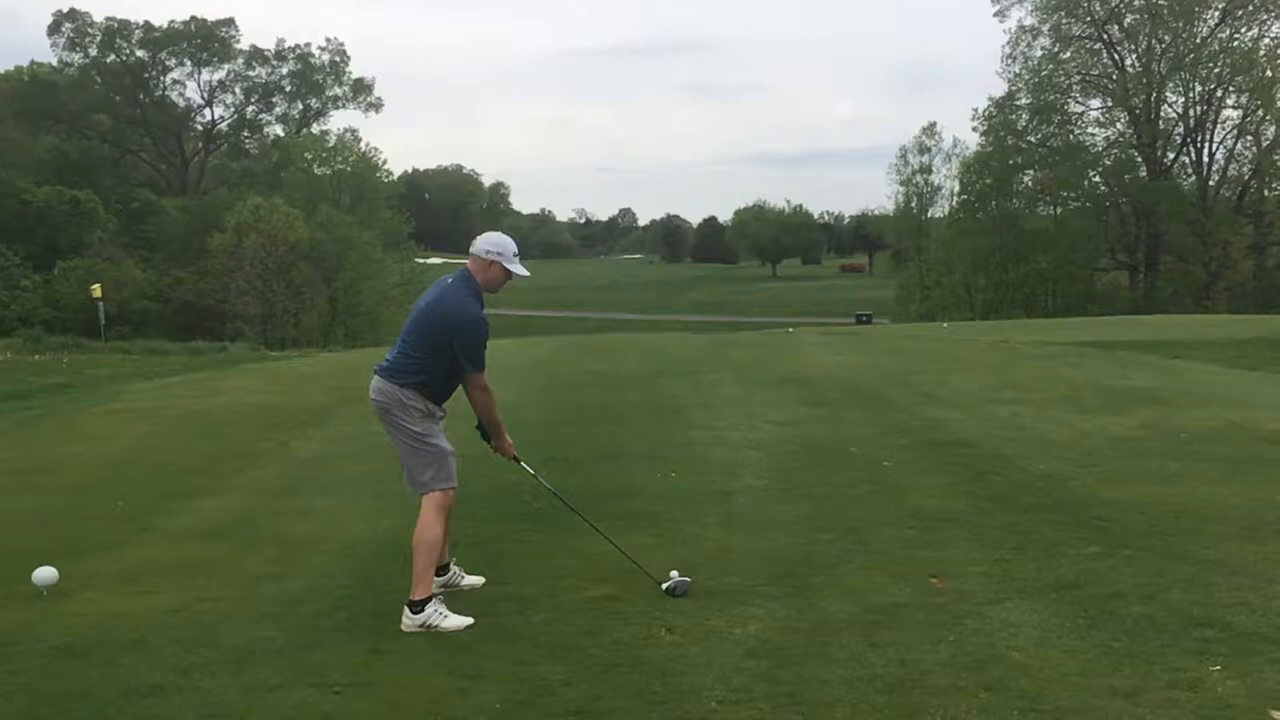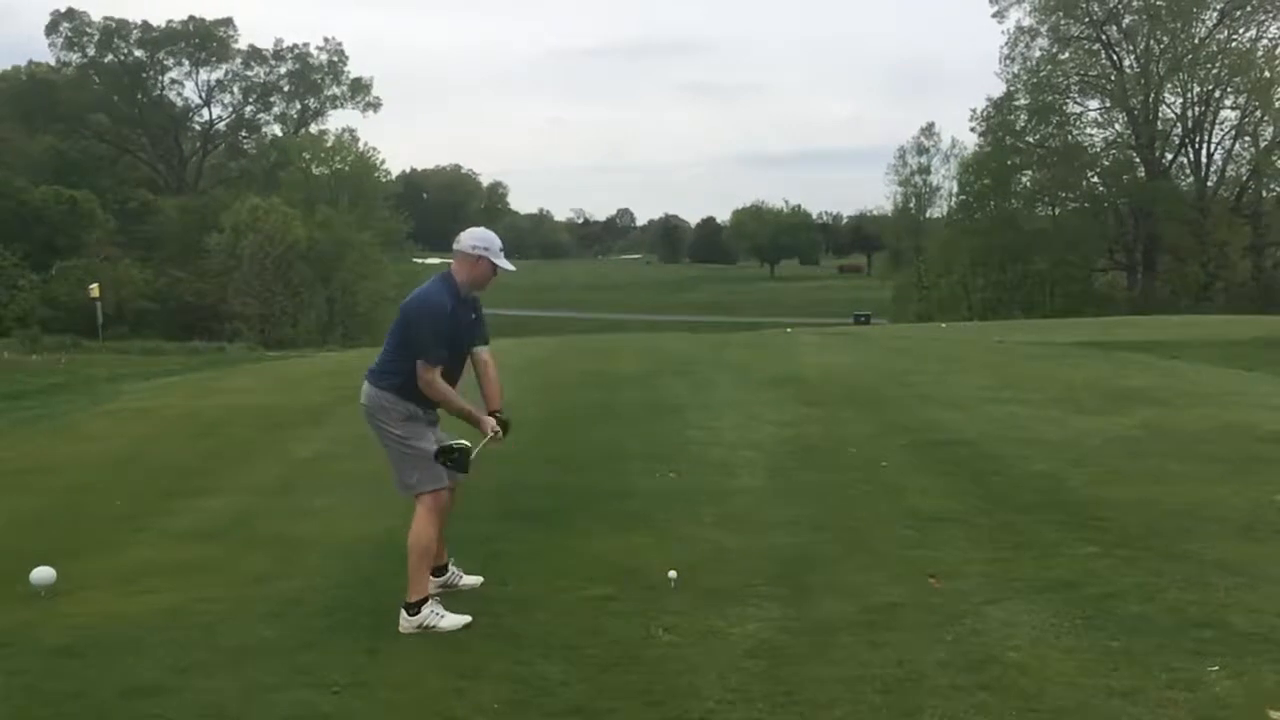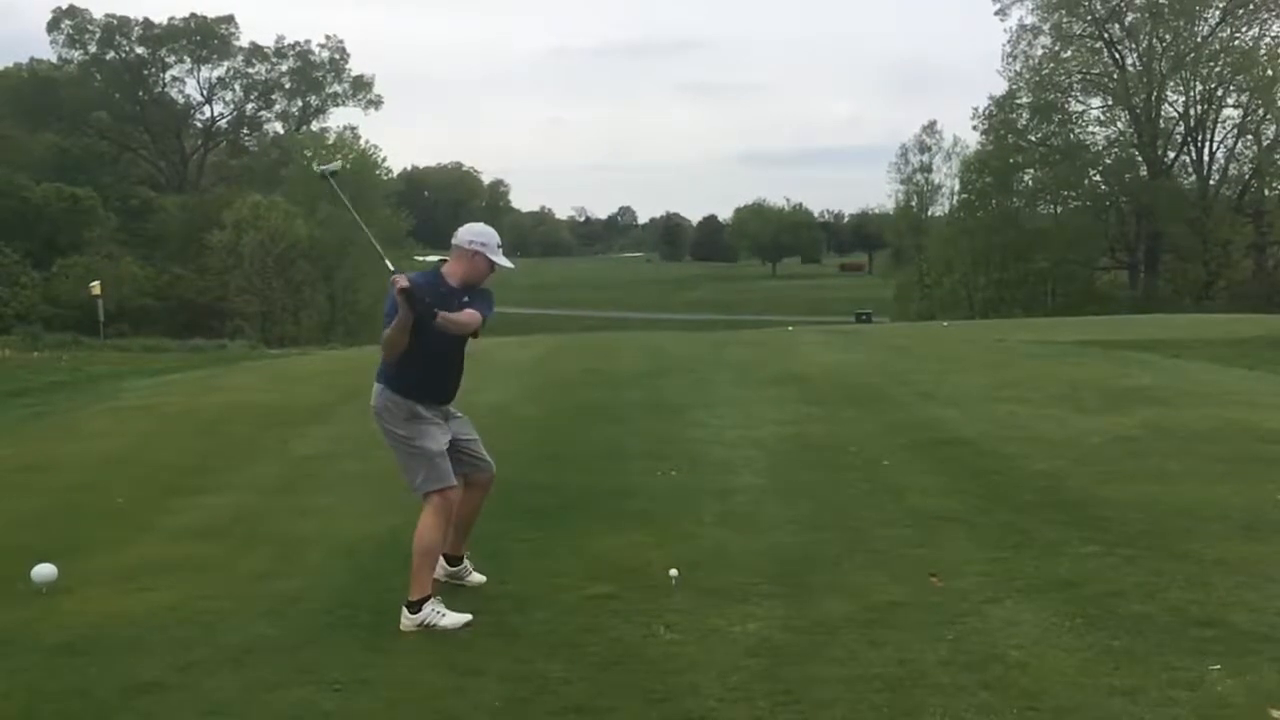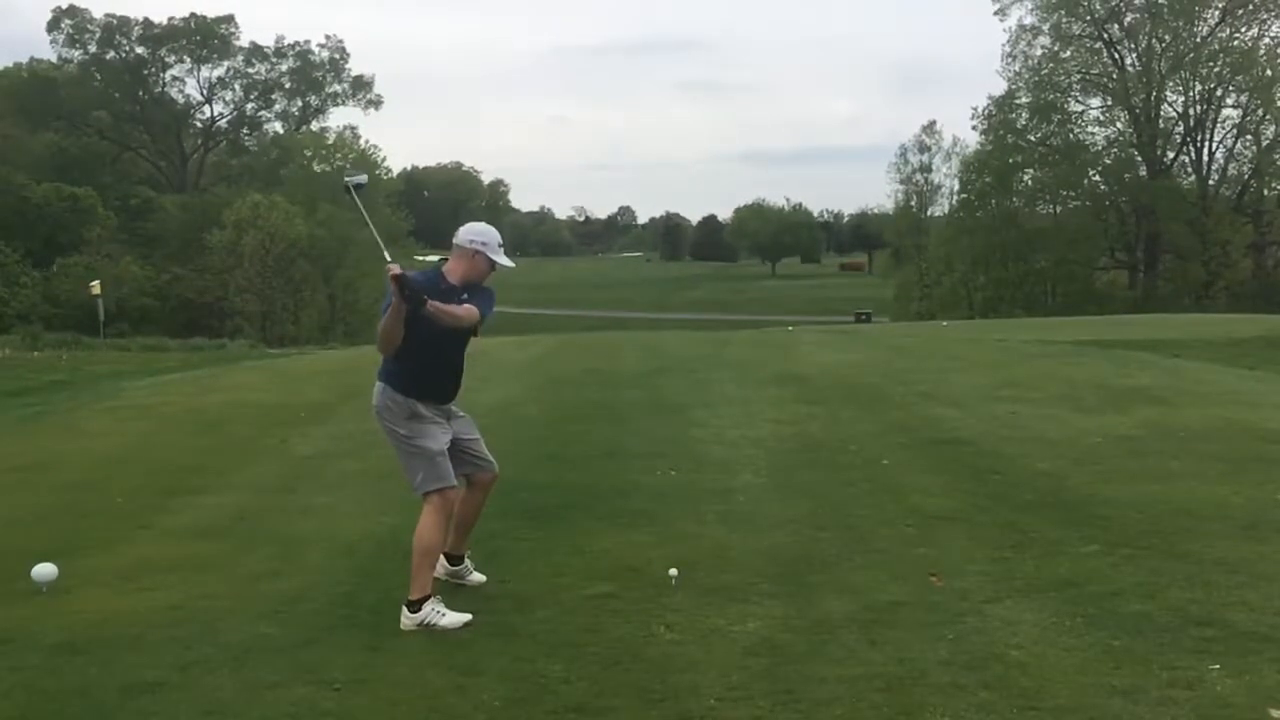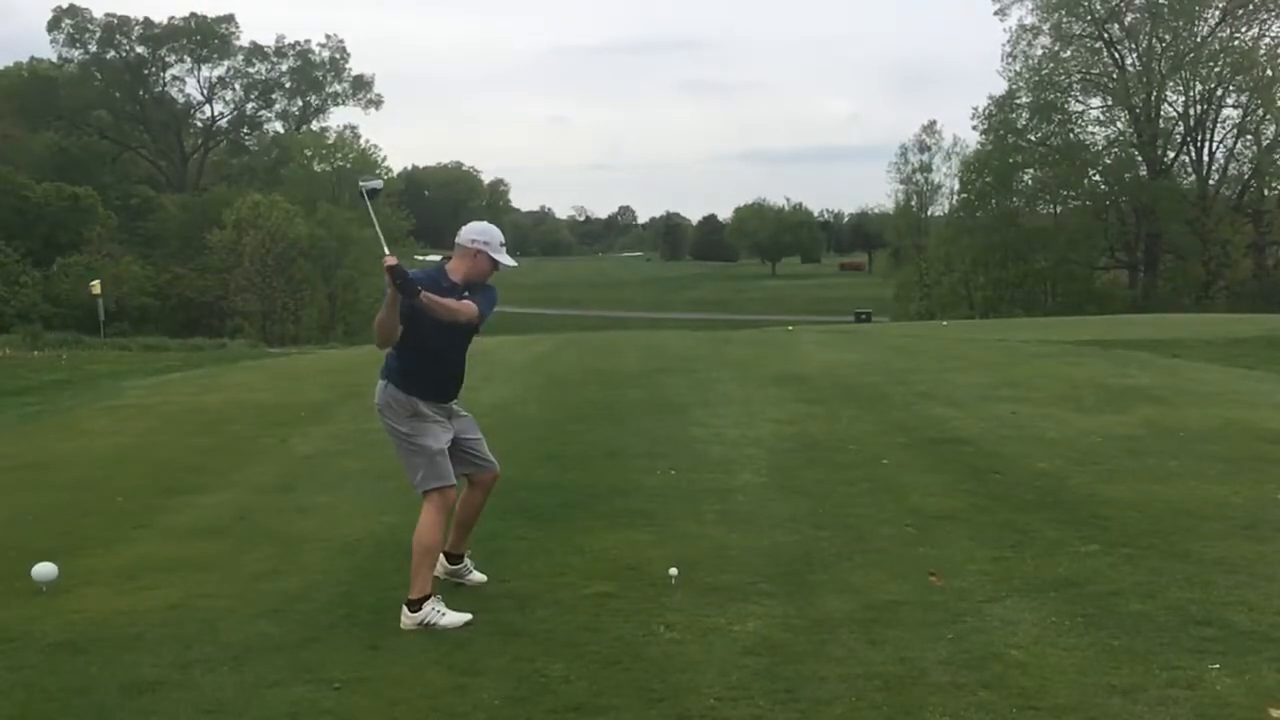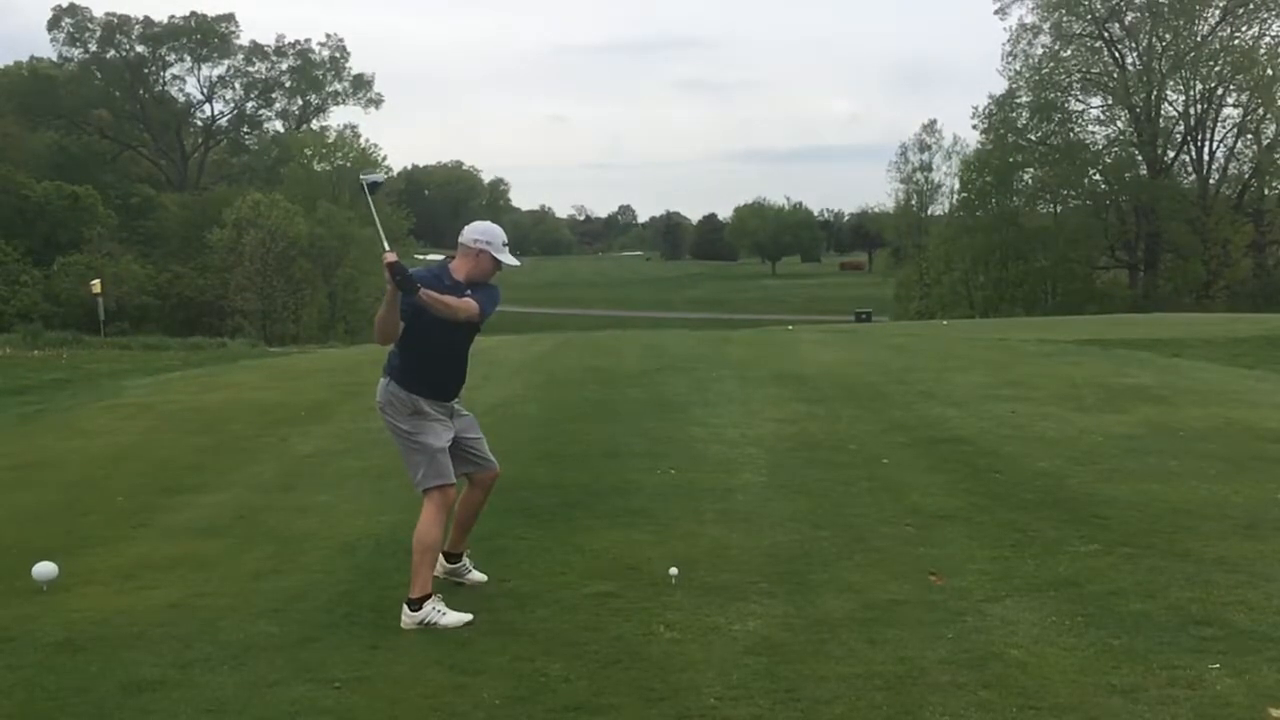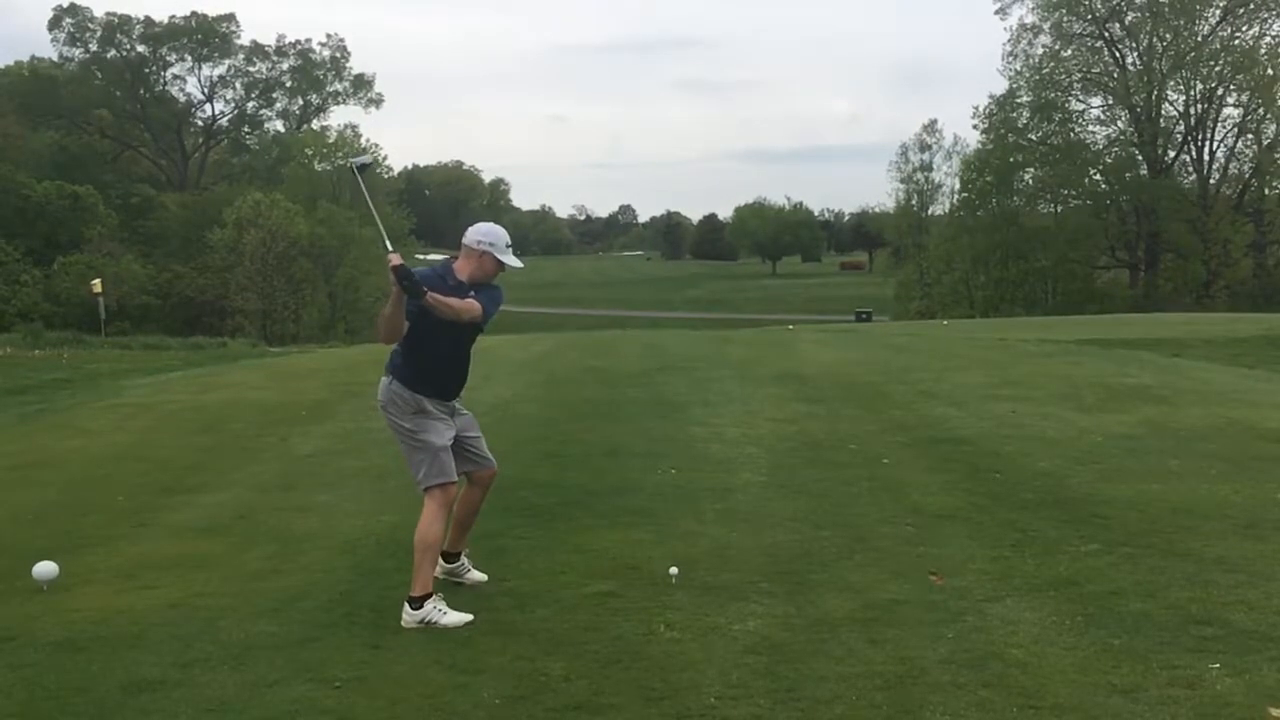
dt=0.4s
person 1, frame 1
left shoulder: (451, 286)
right shoulder: (467, 313)
right elbow: (478, 387)
left wrist: (486, 425)
right wrist: (498, 435)
left hip: (404, 392)
right hip: (405, 399)
left knee: (440, 485)
right knee: (439, 494)
left ankle: (441, 570)
right ankle: (419, 606)
person 1, frame 2
left shoulder: (468, 304)
right shoulder: (434, 304)
left elbow: (484, 361)
right elbow: (429, 381)
left wrist: (495, 413)
right wrist: (476, 420)
left hip: (412, 404)
right hip: (393, 403)
left knee: (446, 483)
right knee: (433, 496)
left ankle: (439, 571)
right ankle: (416, 609)
person 1, frame 3
left shoulder: (479, 296)
right shoulder: (412, 286)
left elbow: (467, 324)
right elbow: (389, 353)
left wrist: (430, 314)
right wrist: (405, 312)
left hip: (440, 404)
right hip: (403, 404)
left knee: (481, 474)
right knee: (442, 496)
left ankle: (452, 561)
right ankle: (417, 607)
person 1, frame 4
left shoulder: (480, 295)
right shoulder: (415, 284)
left elbow: (463, 318)
right elbow: (386, 347)
left wrist: (424, 304)
right wrist: (398, 302)
left hip: (442, 403)
right hip: (404, 403)
left knee: (484, 474)
right knee: (442, 496)
left ankle: (452, 560)
right ankle: (418, 606)
person 1, frame 5
left shoulder: (483, 293)
right shoulder: (417, 280)
left elbow: (461, 313)
right elbow: (383, 341)
left wrist: (417, 295)
right wrist: (394, 292)
left hip: (444, 402)
right hip: (407, 402)
left knee: (485, 474)
right knee: (442, 495)
left ankle: (452, 559)
right ankle: (418, 605)
person 1, frame 6
left shoulder: (486, 292)
right shoulder: (420, 279)
left elbow: (462, 311)
right elbow: (385, 337)
left wrist: (416, 291)
right wrist: (394, 289)
left hip: (445, 400)
right hip: (407, 400)
left knee: (485, 474)
right knee: (441, 494)
left ankle: (452, 558)
right ankle: (418, 605)
person 1, frame 7
left shoulder: (488, 293)
right shoulder: (423, 278)
left elbow: (464, 312)
right elbow: (388, 335)
left wrist: (422, 294)
right wrist: (399, 290)
left hip: (445, 399)
right hip: (409, 398)
left knee: (484, 472)
right knee: (442, 491)
left ankle: (451, 558)
right ankle: (419, 604)
